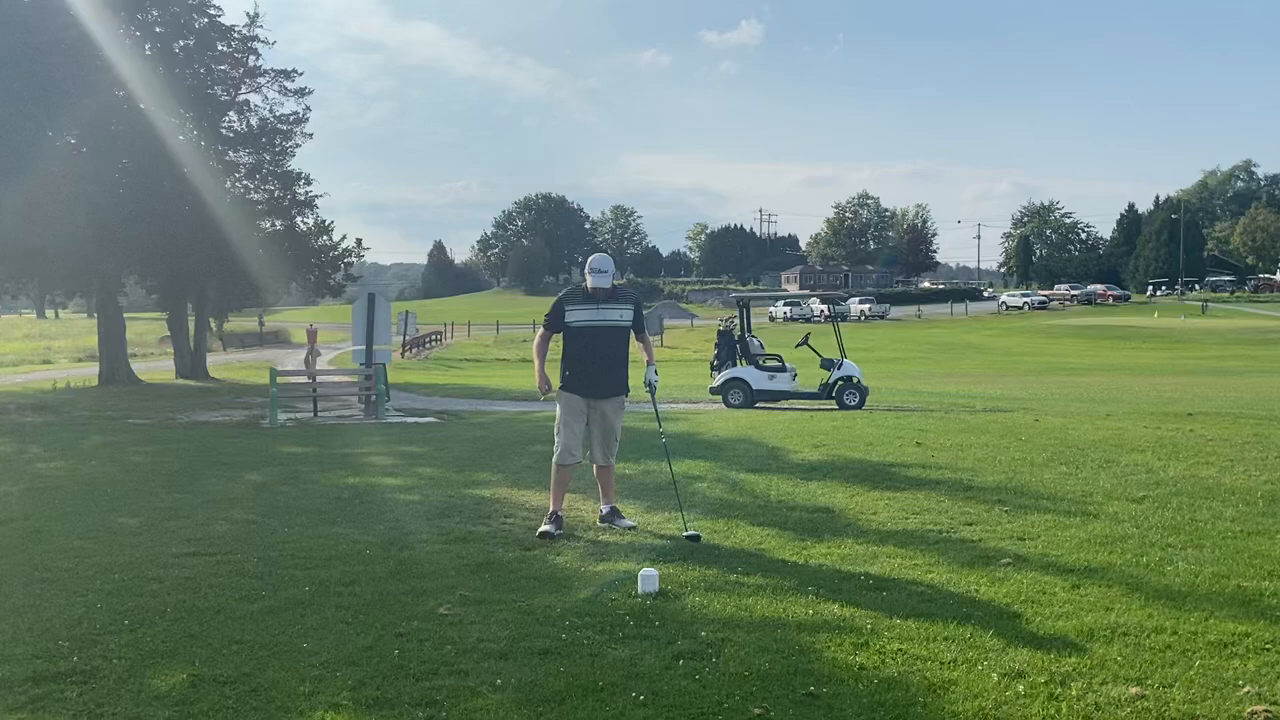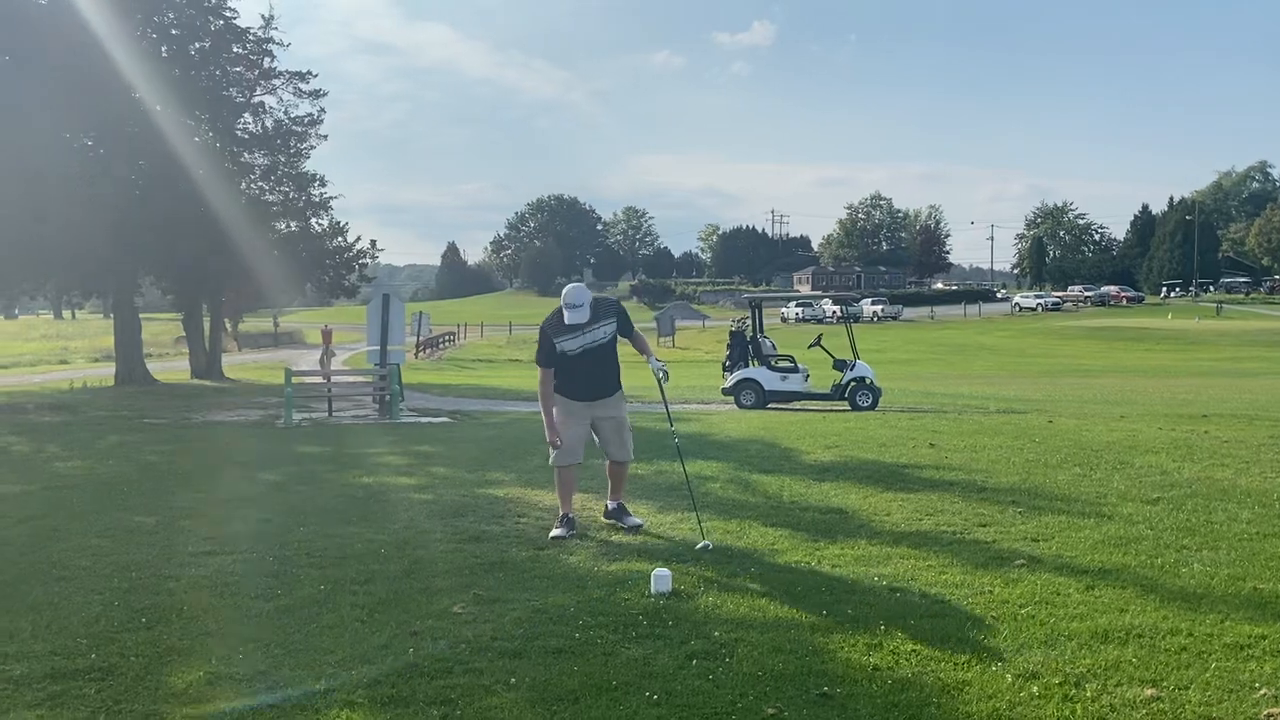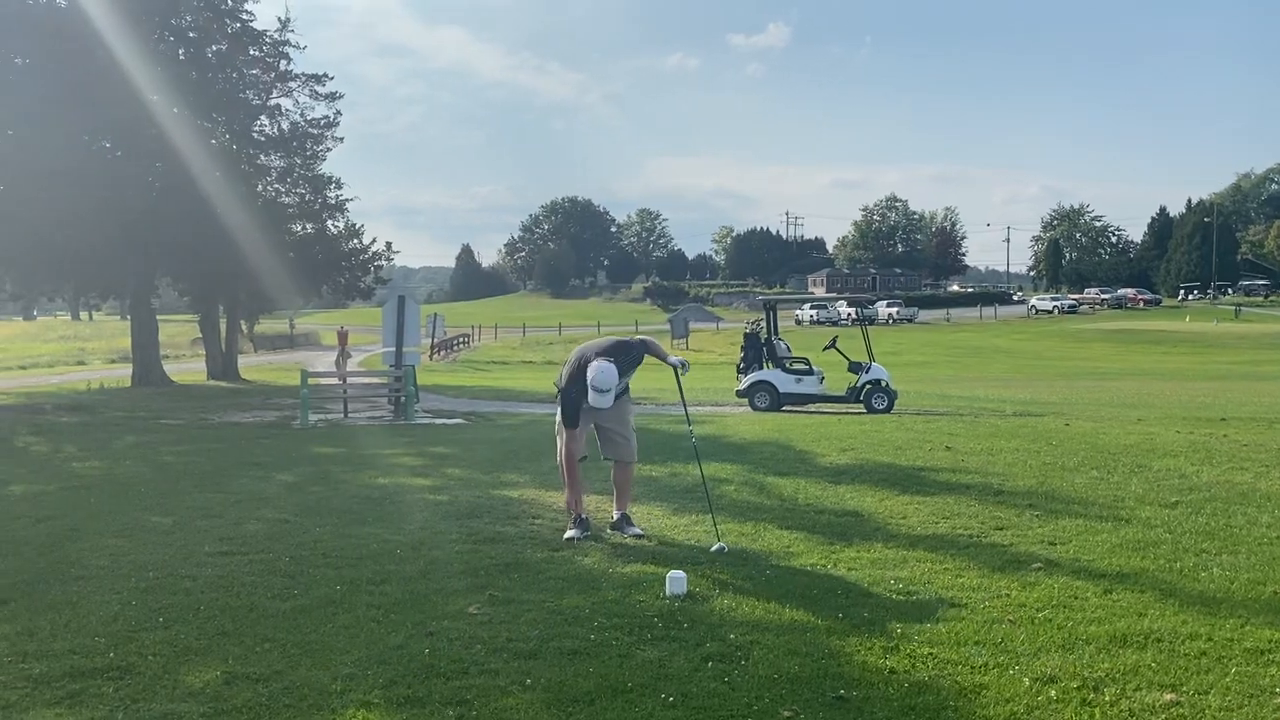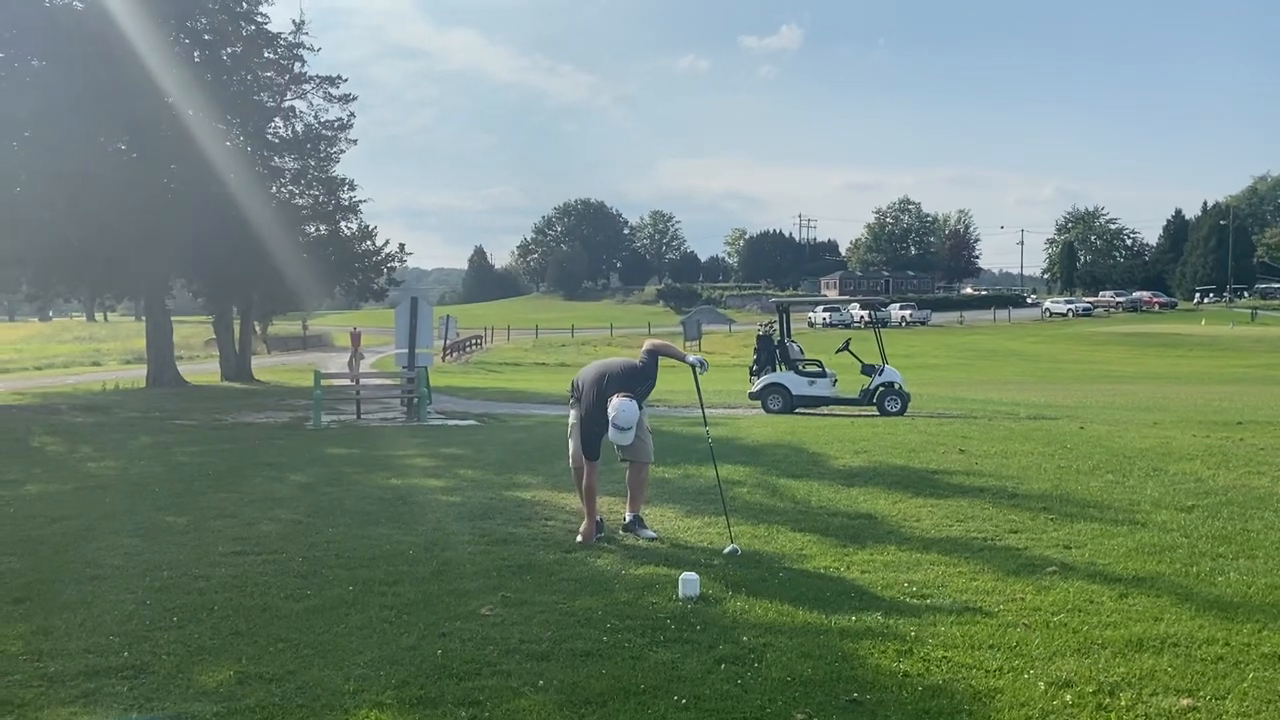
dt=0.4s
person 1, frame 1
left shoulder: (629, 300)
right shoulder: (566, 300)
left elbow: (642, 336)
right elbow: (543, 335)
left wrist: (650, 365)
right wrist: (540, 371)
left hip: (612, 392)
right hip: (572, 392)
left knee: (606, 454)
right knee: (565, 454)
left ankle: (608, 510)
right ankle: (555, 515)
person 1, frame 2
left shoulder: (610, 307)
right shoulder: (550, 327)
left elbow: (632, 334)
right elbow: (545, 379)
left wrist: (651, 358)
right wrist: (549, 424)
left hip: (609, 396)
right hip: (568, 400)
left knee: (621, 452)
right knee: (564, 457)
left ankle: (616, 506)
right ankle: (566, 517)
person 1, frame 3
left shoulder: (627, 352)
right shoulder: (572, 387)
left elbow: (643, 340)
right elbow: (571, 439)
left wrist: (668, 358)
right wrist: (571, 488)
left hip: (618, 398)
right hip: (577, 402)
left knee: (626, 454)
right knee: (568, 455)
left ankle: (620, 516)
right ankle: (578, 518)
person 1, frame 4
left shoulder: (643, 376)
right shoulder: (592, 416)
left elbow: (650, 344)
right elbow: (591, 471)
left wrist: (686, 357)
right wrist: (588, 520)
left hip: (629, 393)
right hip: (584, 399)
left knee: (642, 455)
right knee: (579, 459)
left ankle: (633, 518)
right ankle: (594, 520)
